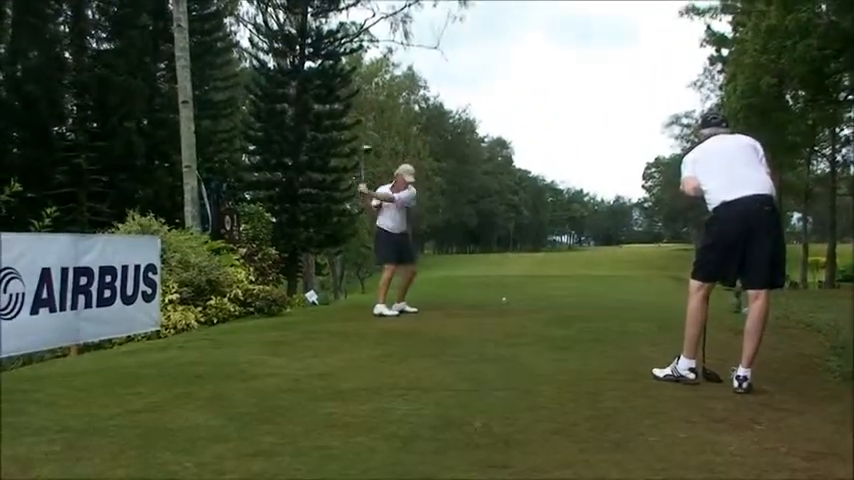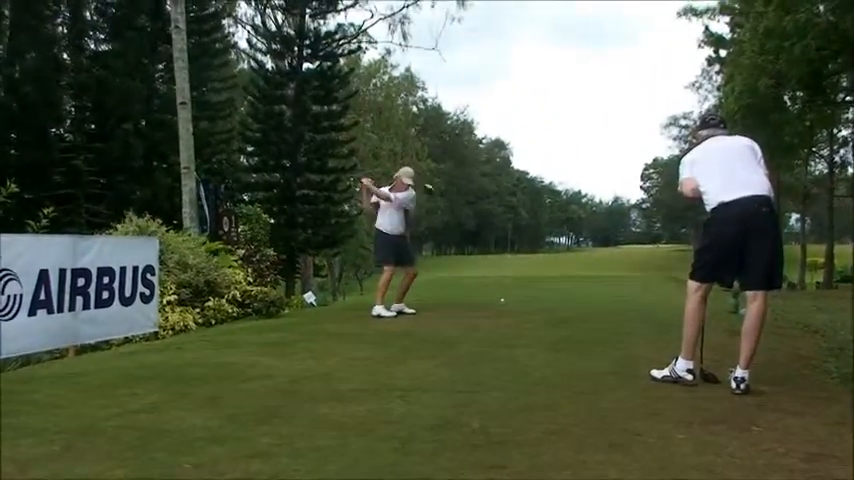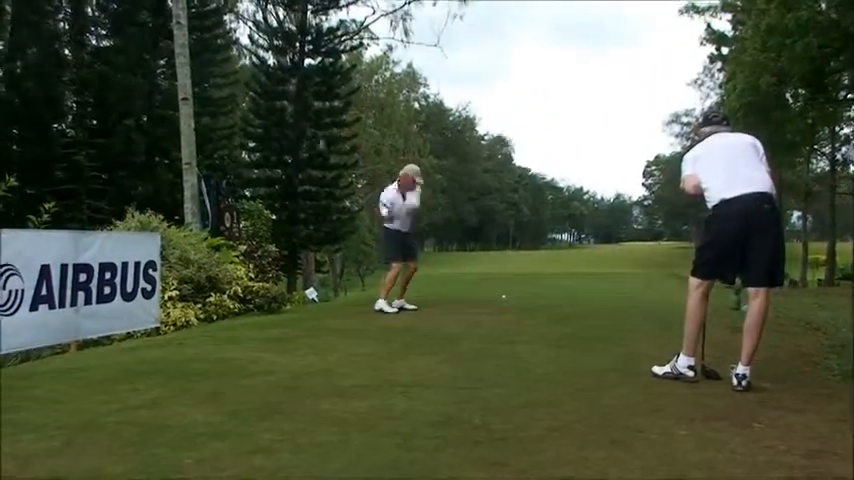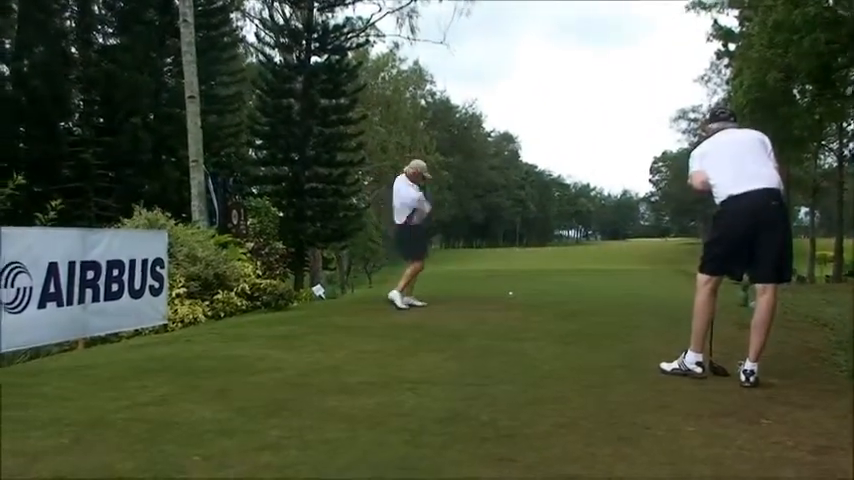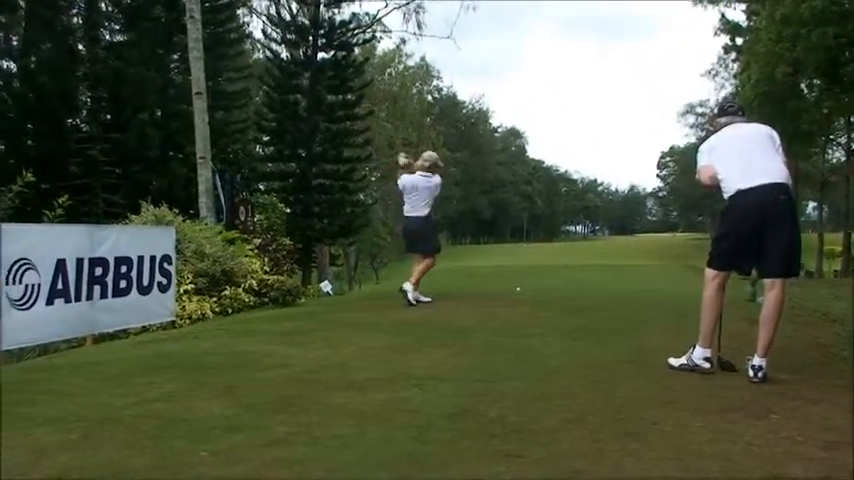
dt=0.2s
person 1, frame 1
left shoulder: (694, 155)
right shoulder: (749, 142)
left elbow: (691, 189)
right elbow: (768, 179)
left hip: (727, 213)
right hip: (764, 208)
left knee: (699, 287)
right knee: (759, 293)
left ankle: (686, 366)
right ankle: (743, 374)
person 1, frame 2
left shoulder: (692, 156)
right shoulder: (747, 143)
left elbow: (689, 190)
right elbow: (766, 180)
left hip: (725, 213)
right hip: (762, 209)
left knee: (697, 288)
right knee: (757, 294)
left ankle: (684, 367)
right ankle: (741, 375)
person 1, frame 3
left shoulder: (694, 152)
right shoulder: (750, 140)
left elbow: (691, 186)
right elbow: (768, 177)
left hip: (727, 210)
right hip: (764, 206)
left knee: (698, 284)
right knee: (759, 291)
left ankle: (685, 362)
right ankle: (742, 371)
person 1, frame 4
left shoulder: (702, 148)
right shoulder: (758, 136)
left elbow: (699, 183)
right elbow: (776, 174)
left hip: (735, 206)
right hip: (771, 202)
left knee: (706, 280)
right knee: (766, 287)
left ankle: (693, 359)
right ankle: (750, 368)
person 1, frame 5
left shoulder: (710, 143)
right shoulder: (766, 130)
left elbow: (707, 177)
right elbow: (784, 168)
left hip: (743, 201)
right hip: (780, 196)
left knee: (715, 275)
right knee: (775, 282)
left ankle: (701, 355)
right ankle: (759, 363)
person 2, frame 1
left shoulder: (411, 192)
right shoulder: (383, 190)
left elbow: (391, 199)
right elbow: (374, 209)
left wrist: (369, 193)
right wrist: (368, 192)
left hip: (402, 236)
right hip: (384, 235)
left knee: (411, 270)
right knee: (389, 269)
left ankle: (399, 303)
right ankle: (380, 305)
person 2, frame 2
left shoulder: (409, 194)
right shoulder: (382, 191)
left elbow: (388, 198)
right elbow: (369, 207)
left wrist: (369, 186)
right wrist: (366, 189)
left hip: (401, 238)
right hip: (384, 237)
left knee: (411, 272)
right knee: (388, 270)
left ankle: (398, 304)
right ankle: (378, 306)
person 2, frame 3
left shoulder: (415, 191)
right shoulder: (388, 193)
left elbow: (411, 208)
right elbow: (386, 217)
left wrist: (397, 211)
left hip: (405, 234)
right hip: (392, 234)
left knee: (412, 267)
right knee: (396, 267)
left ankle: (399, 300)
right ankle: (381, 302)
person 2, frame 4
left shoulder: (399, 179)
right shoulder: (414, 195)
right elbow: (426, 212)
right wrist: (427, 208)
left hip: (402, 228)
right hip: (410, 230)
left knee: (414, 262)
right knee: (418, 264)
left ankle: (407, 296)
right ankle: (396, 292)
person 2, frame 5
left shoulder: (407, 179)
right shoulder: (436, 181)
left elbow: (400, 181)
left wrist: (404, 166)
right wrist: (410, 165)
left hip: (408, 222)
right hip: (424, 223)
left knee: (419, 258)
right knee: (429, 259)
left ankle: (415, 294)
right ankle: (409, 285)
